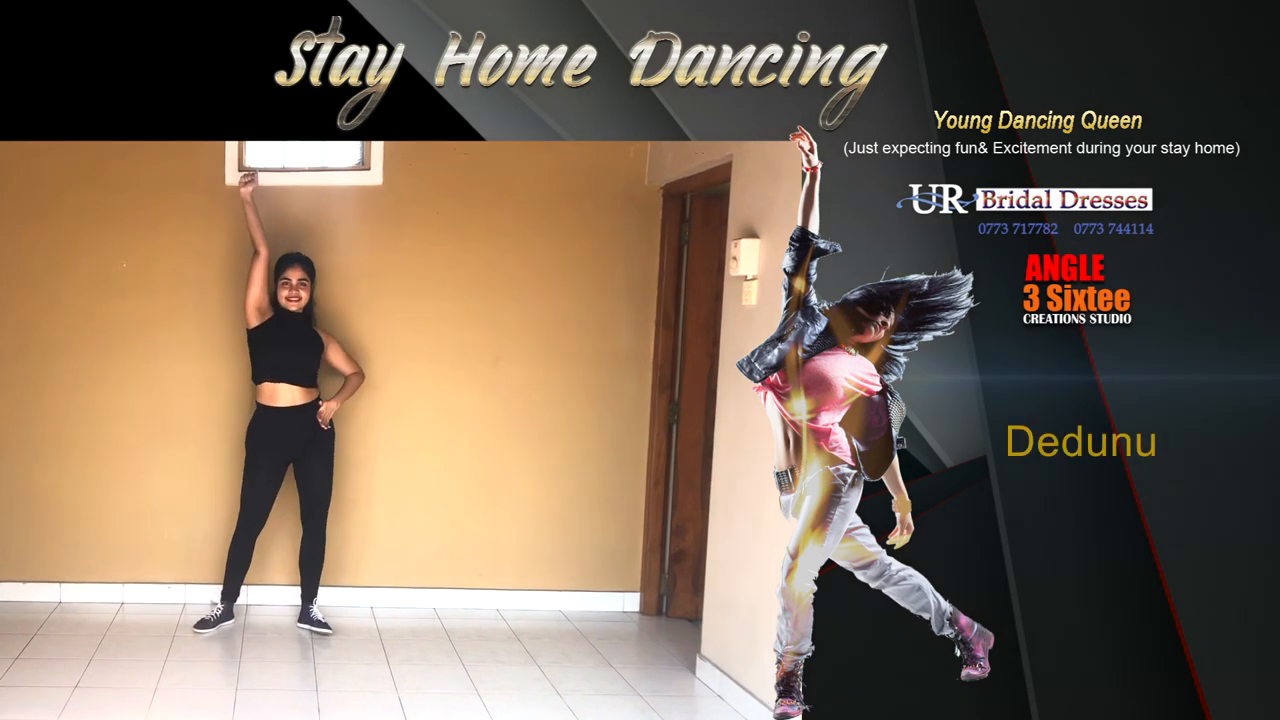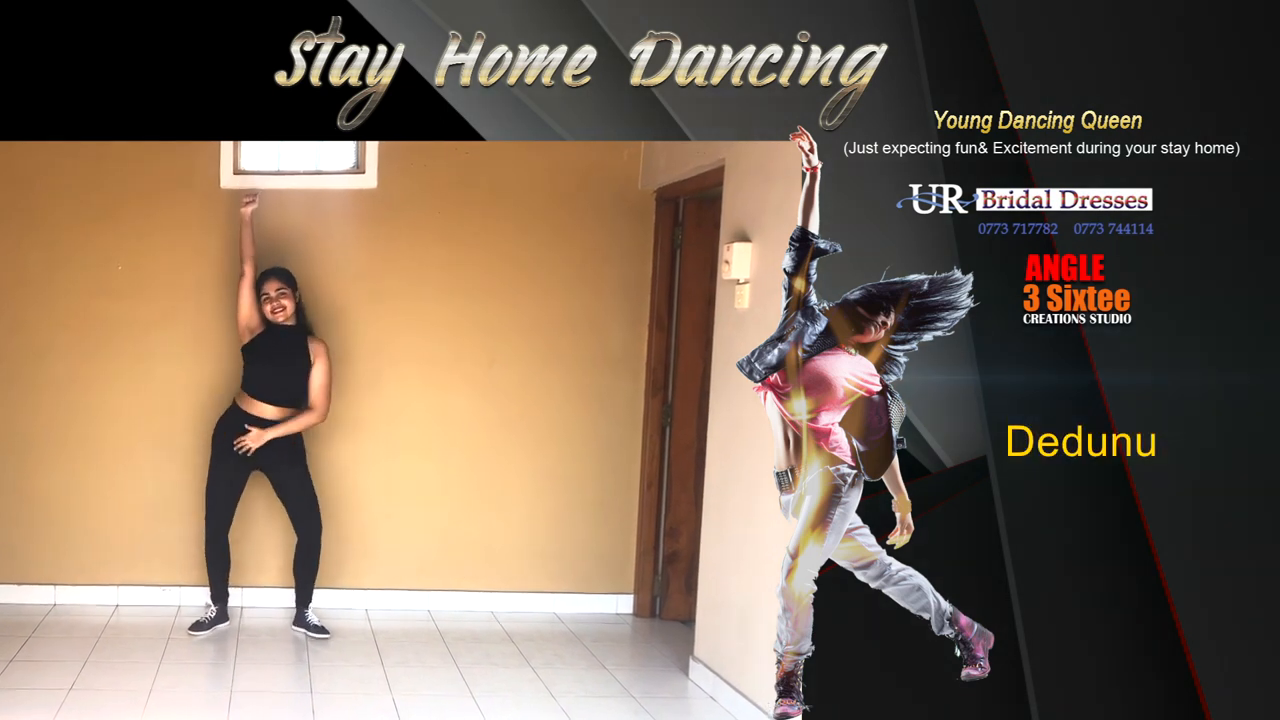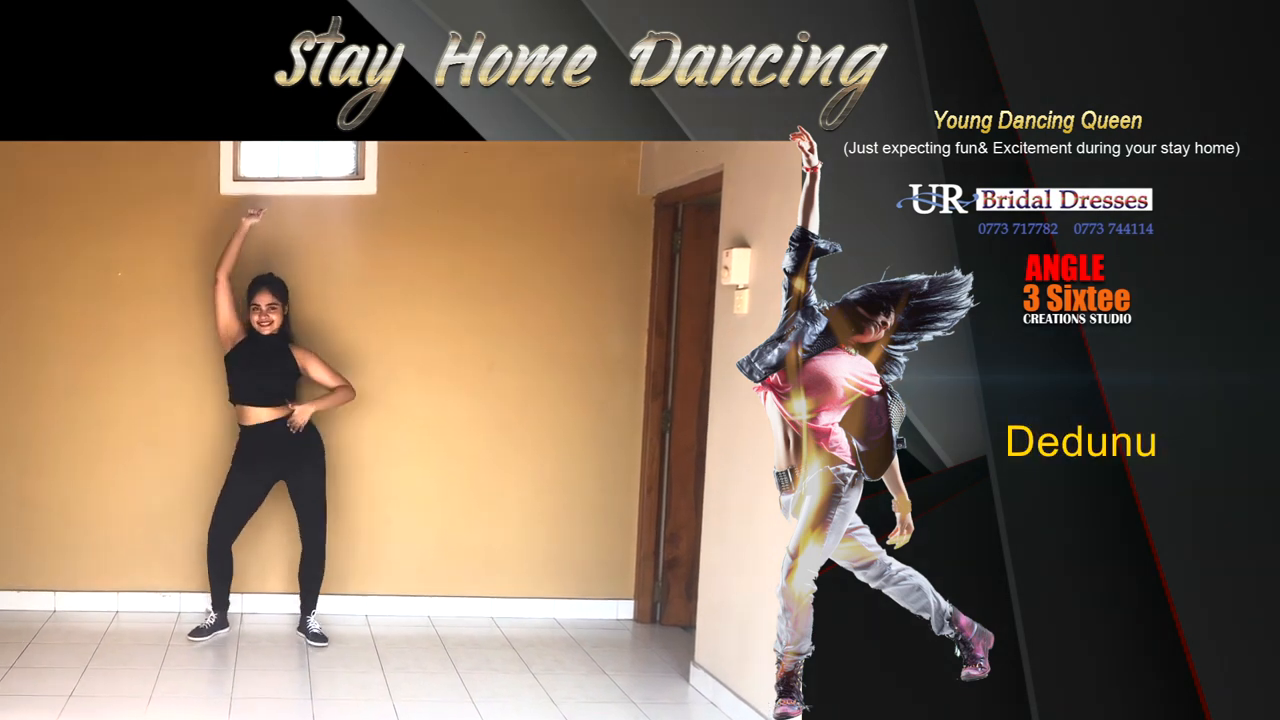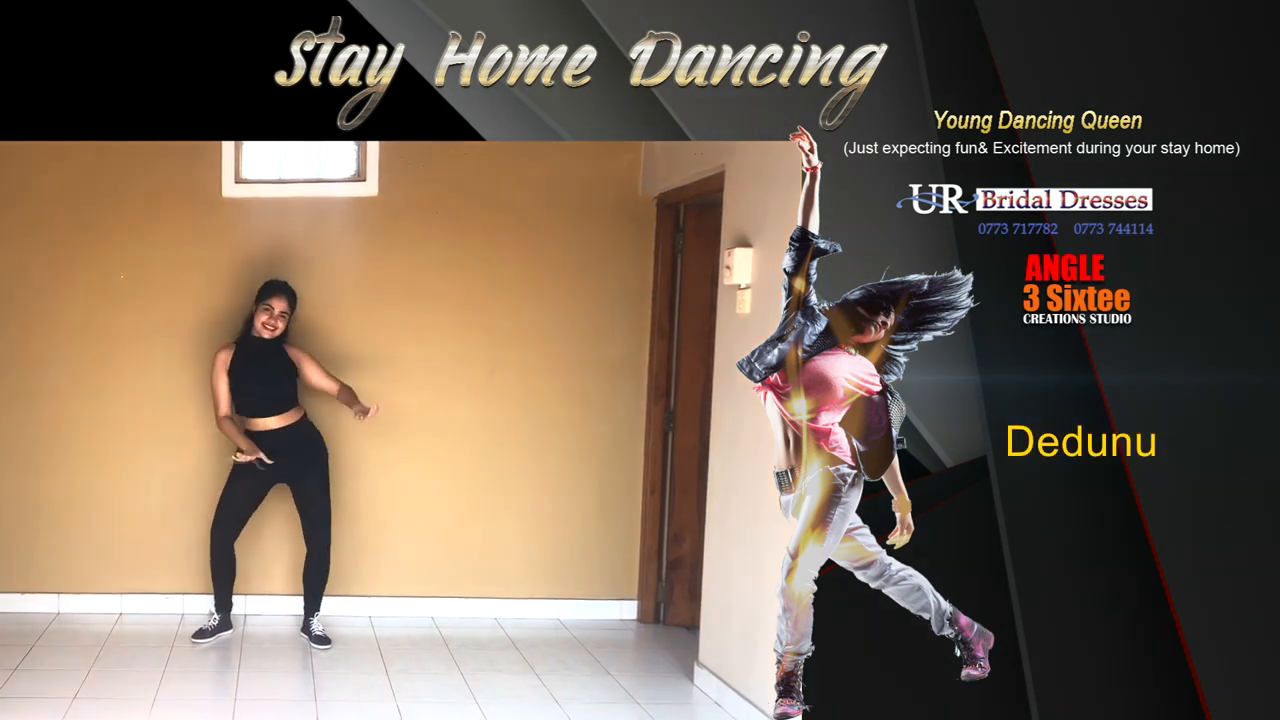
dt=0.7s
person 1, frame 1
left shoulder: (868, 380)
right shoulder: (805, 317)
left elbow: (881, 446)
right elbow: (806, 242)
left wrist: (903, 504)
right wrist: (814, 172)
left hip: (832, 473)
right hip: (792, 480)
left knee: (796, 575)
right knee: (876, 566)
person 1, frame 2
left shoulder: (868, 378)
right shoulder: (805, 317)
left elbow: (880, 446)
right elbow: (806, 243)
left wrist: (902, 504)
right wrist: (813, 173)
left hip: (832, 475)
right hip: (791, 481)
left knee: (795, 577)
right knee: (876, 567)
person 1, frame 3
left shoulder: (868, 379)
right shoulder: (805, 318)
left elbow: (880, 447)
right elbow: (806, 243)
left wrist: (903, 504)
right wrist: (813, 173)
left hip: (832, 474)
right hip: (791, 481)
left knee: (795, 576)
right knee: (876, 566)
person 1, frame 4
left shoulder: (869, 379)
right shoulder: (805, 318)
left elbow: (881, 446)
right elbow: (806, 244)
left wrist: (903, 504)
right wrist: (813, 173)
left hip: (832, 475)
right hip: (791, 482)
left knee: (795, 577)
right knee: (876, 566)
person 2, frame 1
left shoulder: (318, 337)
right shoulder: (261, 319)
left elbow: (355, 372)
right elbow: (261, 253)
left wrist: (336, 401)
right wrist: (246, 199)
left hip: (313, 429)
right hip: (268, 430)
left knee: (315, 522)
right knee: (250, 522)
left ankle: (309, 609)
right ankle: (226, 605)
person 2, frame 2
left shoulder: (314, 348)
right shoulder: (254, 334)
left elbow: (318, 412)
right elbow: (247, 272)
left wrist: (267, 433)
right wrist: (246, 219)
left hip: (284, 441)
right hip: (234, 432)
left knee: (310, 527)
right knee: (216, 523)
left ankle: (303, 611)
right ankle: (218, 607)
person 2, frame 3
left shoulder: (295, 353)
right shoulder: (234, 341)
left elbow: (346, 391)
right elbow: (220, 281)
left wrist: (312, 405)
right wrist: (242, 231)
left hip: (300, 445)
right hip: (254, 447)
left knee: (314, 536)
right knee: (219, 534)
left ankle: (307, 618)
right ankle: (218, 615)
person 2, frame 4
left shoulder: (290, 355)
right shoulder: (227, 356)
left elbow: (335, 387)
right elbow: (224, 416)
left wrist: (357, 406)
right wrist: (244, 445)
left hip: (304, 448)
right hip: (258, 453)
left knee: (319, 540)
right knee: (221, 533)
left ankle: (311, 619)
right ankle: (222, 616)
